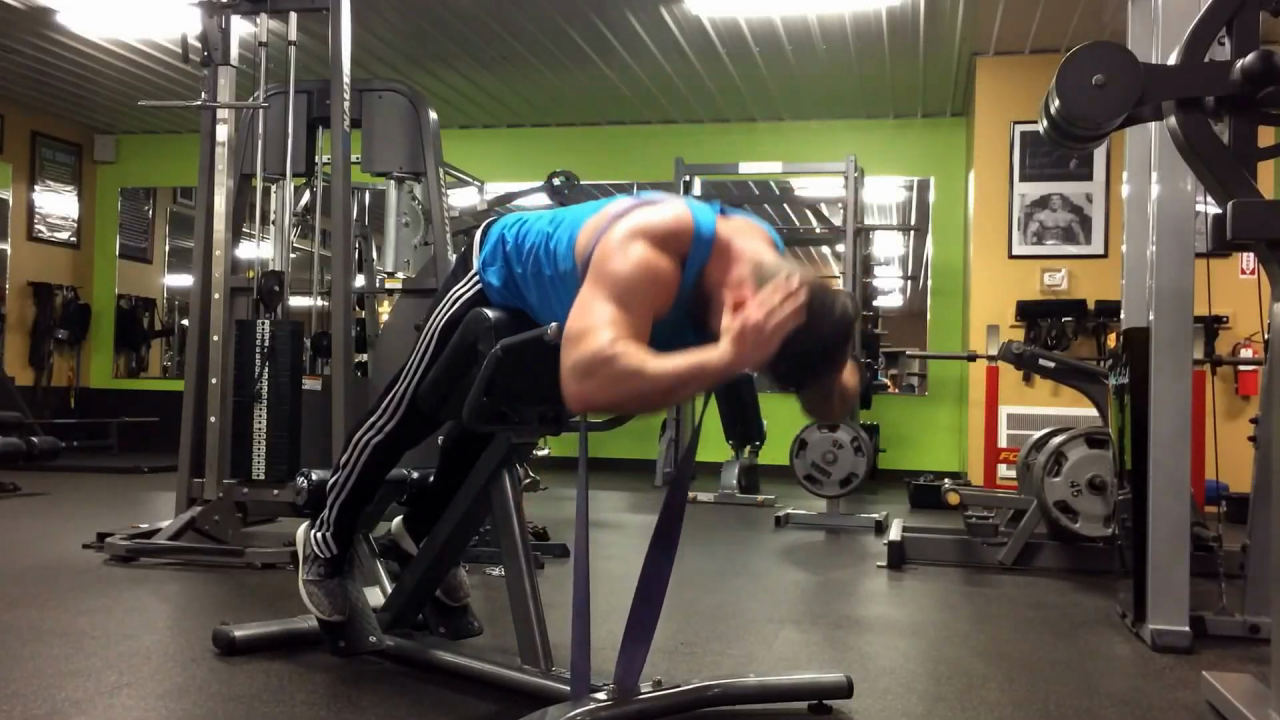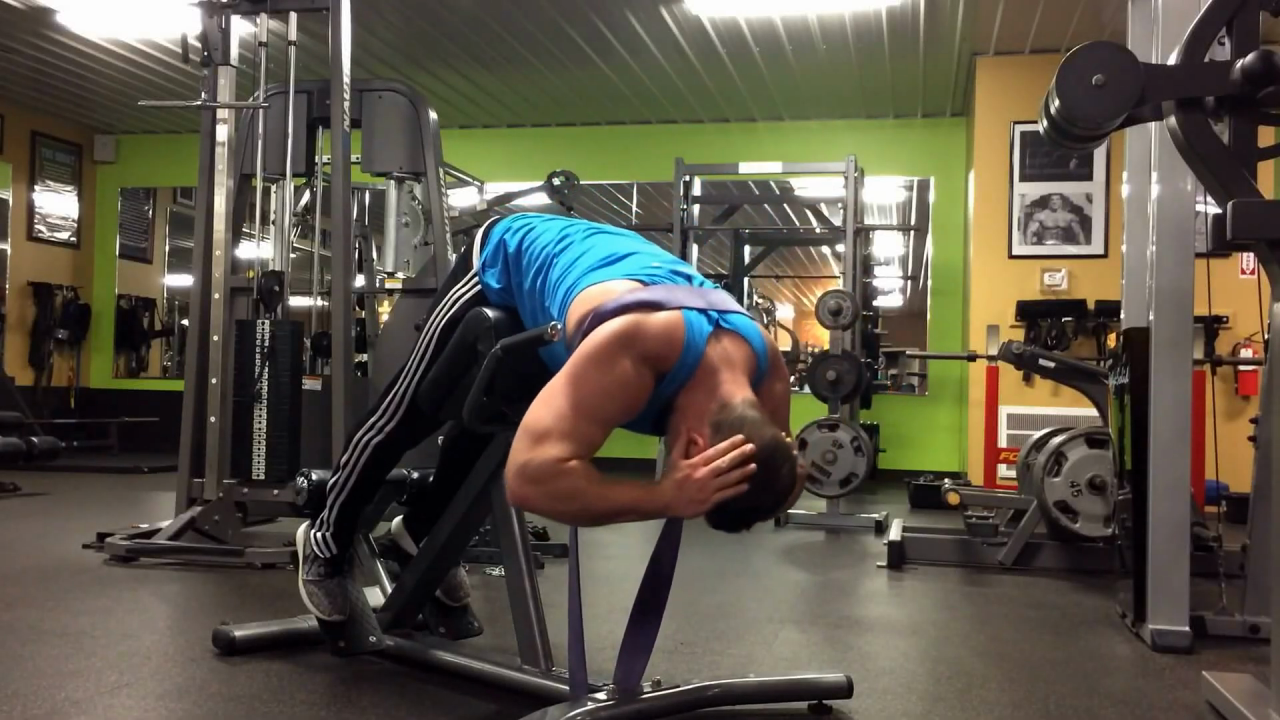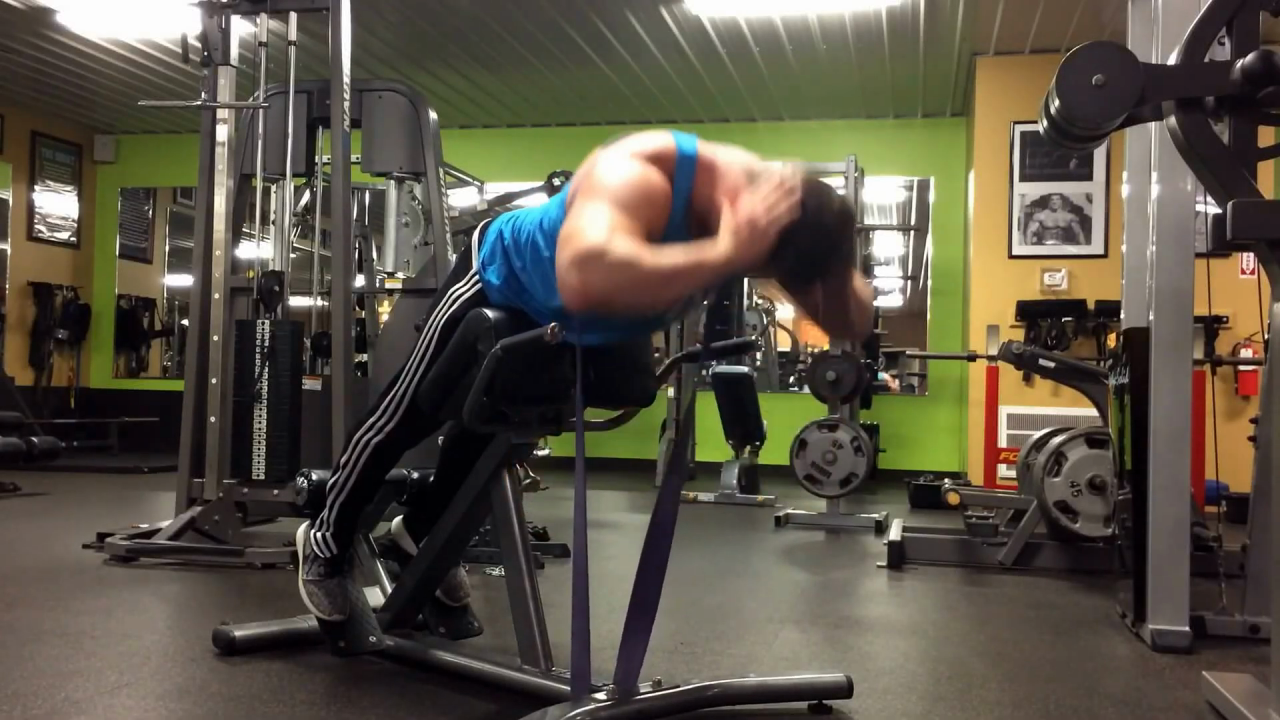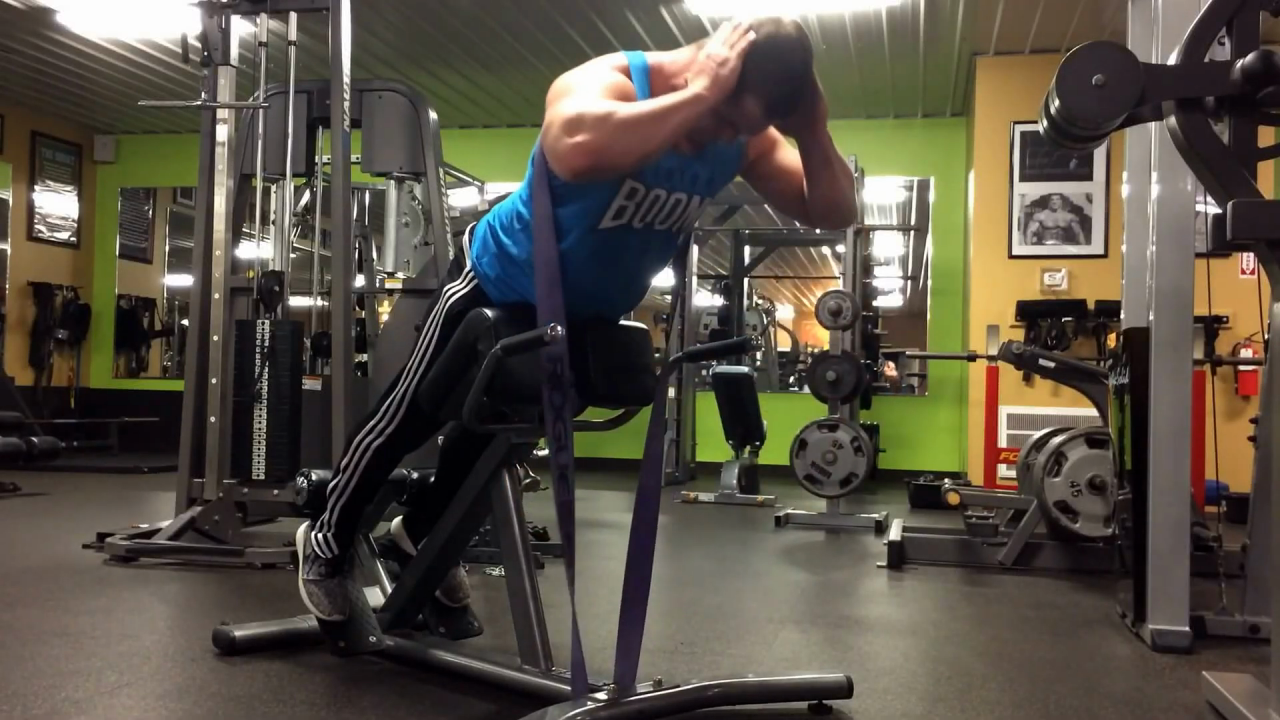
dt=0.4s
person 1, frame 1
left shoulder: (780, 277)
right shoulder: (650, 252)
left elbow: (838, 389)
right elbow: (587, 379)
left wrist: (837, 388)
right wrist: (723, 357)
left hip: (556, 310)
right hip: (504, 272)
right knee: (410, 415)
left ankle: (423, 530)
right ankle: (326, 544)
person 1, frame 2
left shoulder: (764, 375)
right shoulder: (633, 344)
left elbow: (770, 472)
right elbow: (528, 477)
left wrist: (781, 489)
right wrist: (668, 498)
right hip: (506, 269)
right knee: (409, 418)
left ankle: (423, 530)
right ankle: (326, 544)
person 1, frame 3
left shoulder: (769, 208)
right shoulder: (642, 173)
left elbow: (851, 322)
right elbow: (585, 277)
left wrist: (843, 291)
right wrist: (726, 256)
right hip: (506, 283)
right knee: (408, 420)
left ankle: (422, 530)
right ankle: (327, 543)
person 1, frame 4
left shoulder: (743, 134)
right shoulder: (607, 83)
left elbow: (833, 212)
right elbow: (574, 151)
left wrist: (811, 130)
right wrist: (698, 97)
left hip: (586, 315)
right hip: (497, 283)
right knee: (408, 421)
left ankle: (425, 532)
right ankle: (326, 546)
